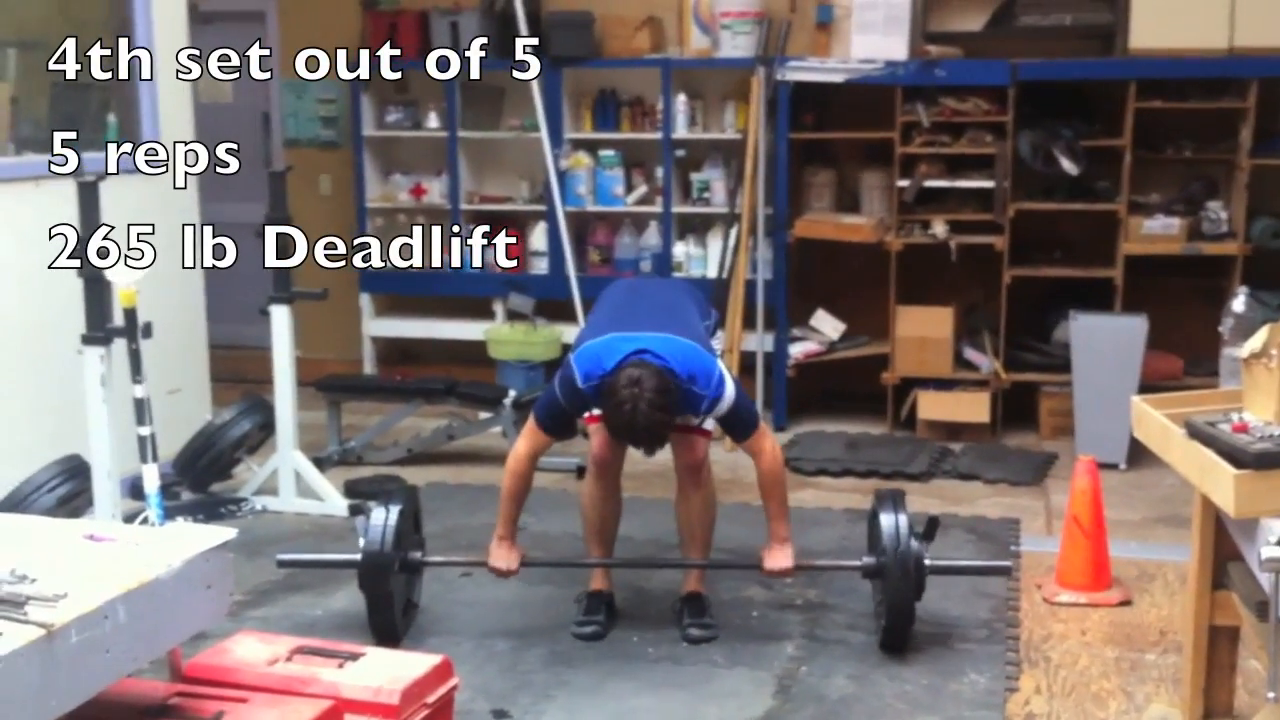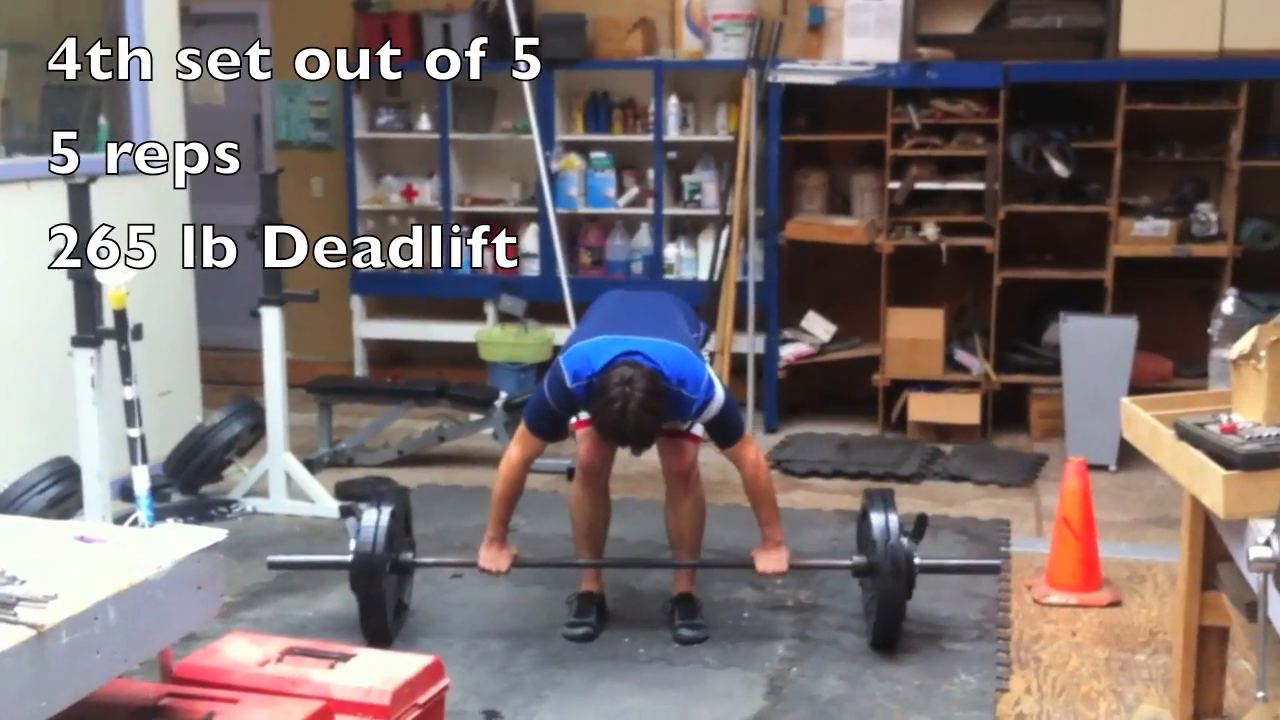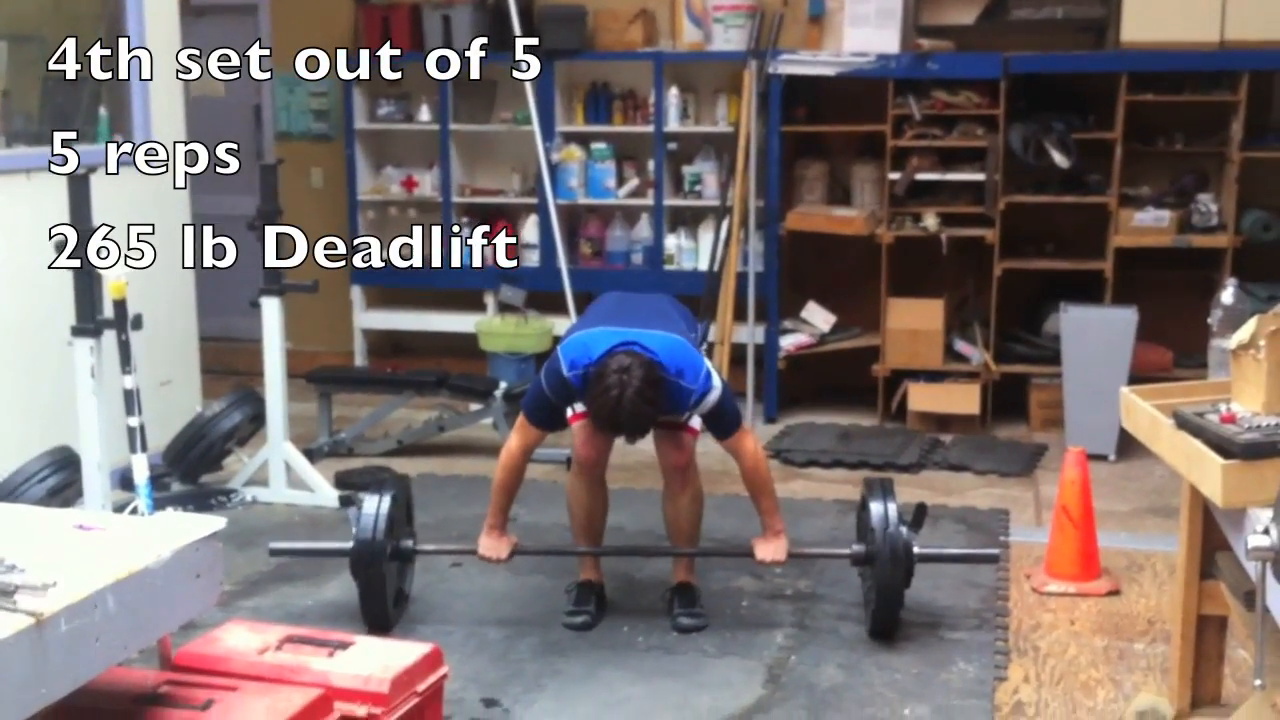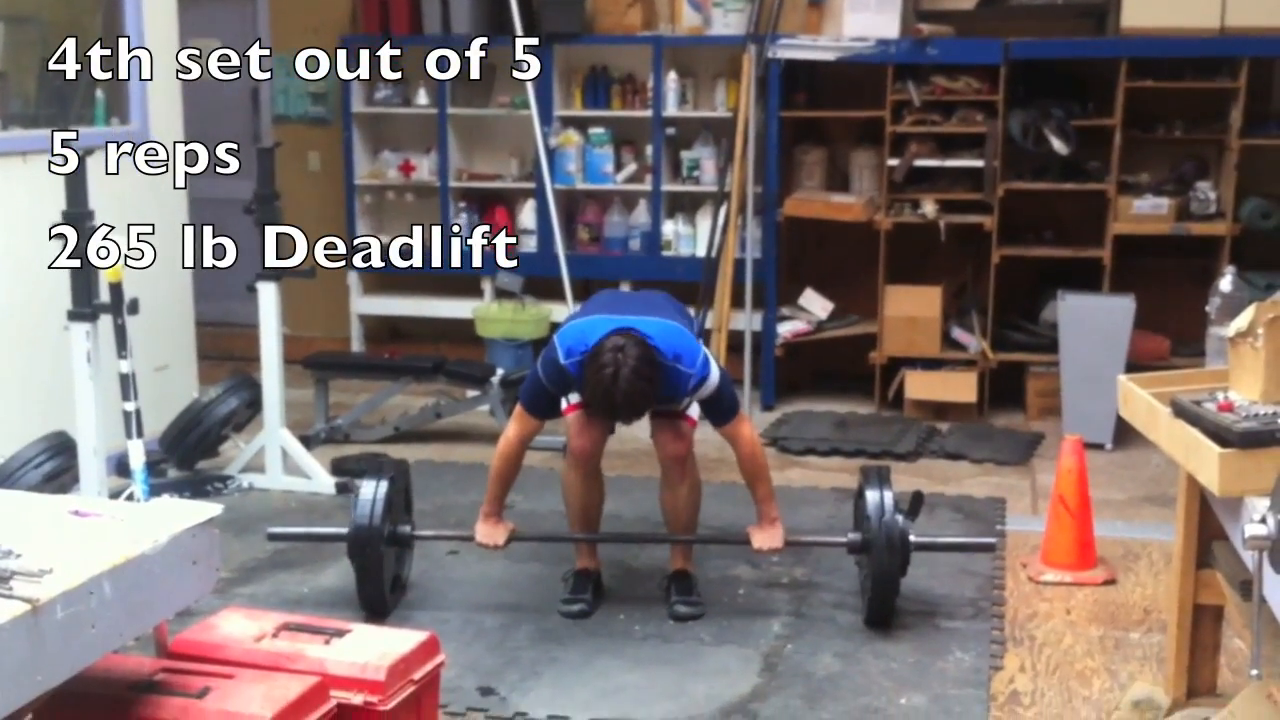
dt=0.4s
person 1, frame 1
left shoulder: (705, 380)
right shoulder: (581, 375)
left elbow: (766, 449)
right elbow: (526, 448)
left wrist: (779, 541)
right wrist: (504, 538)
left knee: (694, 461)
right knee: (602, 457)
left ankle: (694, 590)
right ankle: (599, 588)
person 1, frame 2
left shoulder: (694, 384)
right shoulder: (571, 378)
left elbow: (749, 457)
right elbow: (518, 454)
left wrist: (773, 542)
right wrist: (495, 539)
left knee: (682, 467)
right knee: (590, 463)
left ankle: (685, 592)
right ankle: (589, 589)
person 1, frame 3
left shoulder: (692, 376)
right shoulder: (568, 368)
left elbow: (747, 448)
right elbow: (518, 445)
left wrist: (773, 531)
right wrist: (494, 528)
right hip: (596, 359)
left knee: (679, 461)
right knee: (586, 457)
left ankle: (684, 581)
right ankle: (588, 579)
person 1, frame 4
left shoulder: (689, 362)
right shoulder: (564, 357)
left elbow: (743, 435)
right elbow: (516, 434)
left wrist: (768, 519)
right wrist: (490, 515)
left hip: (668, 356)
right hip: (591, 362)
left knee: (677, 451)
right knee: (581, 448)
left ankle: (681, 570)
right ankle: (585, 567)
